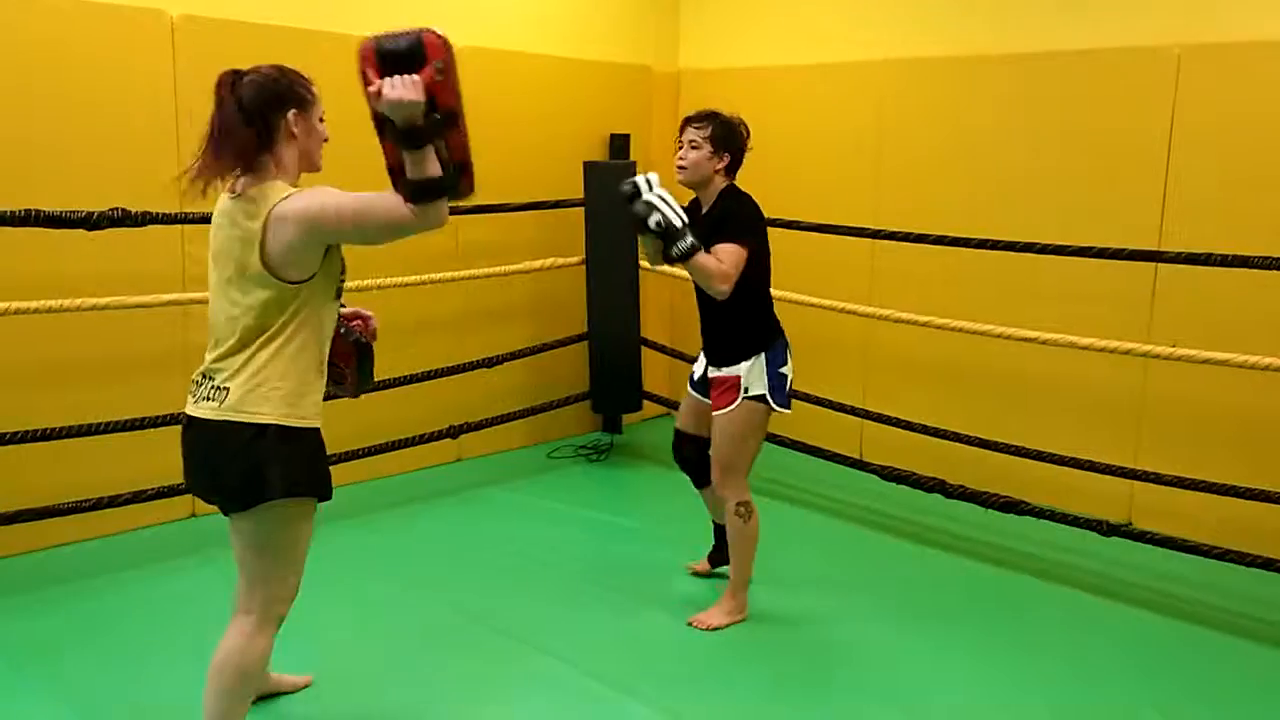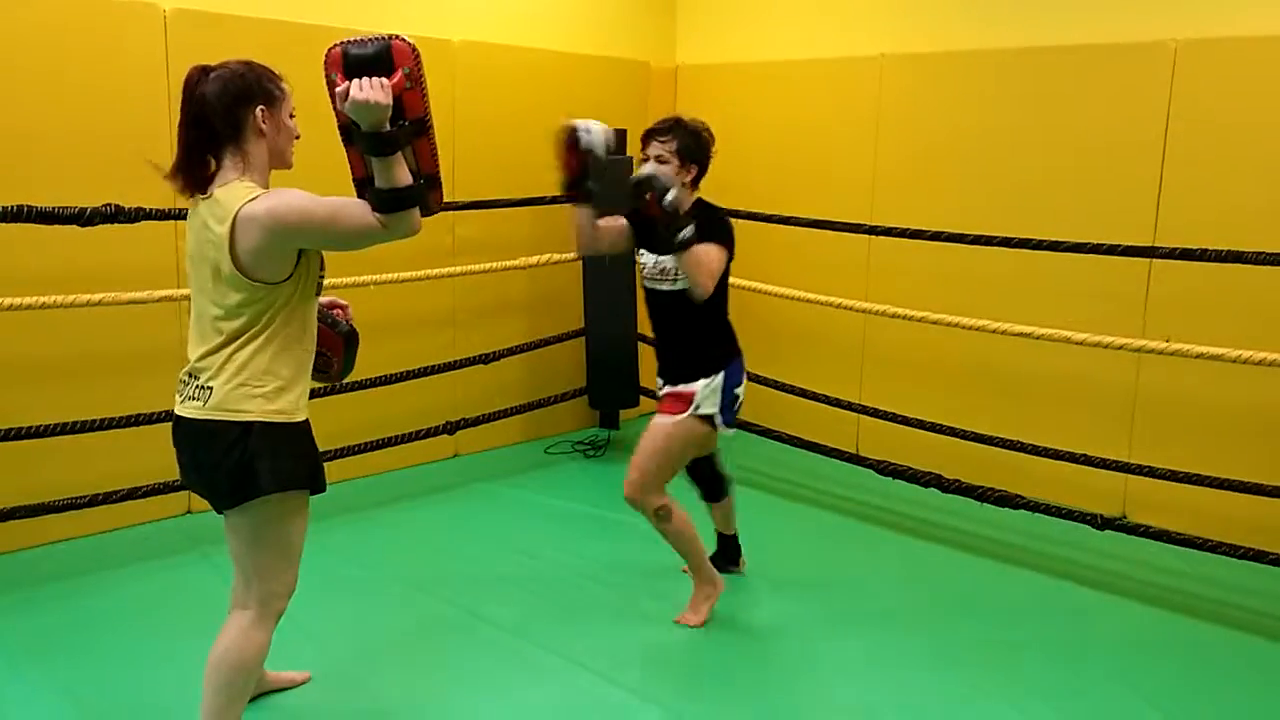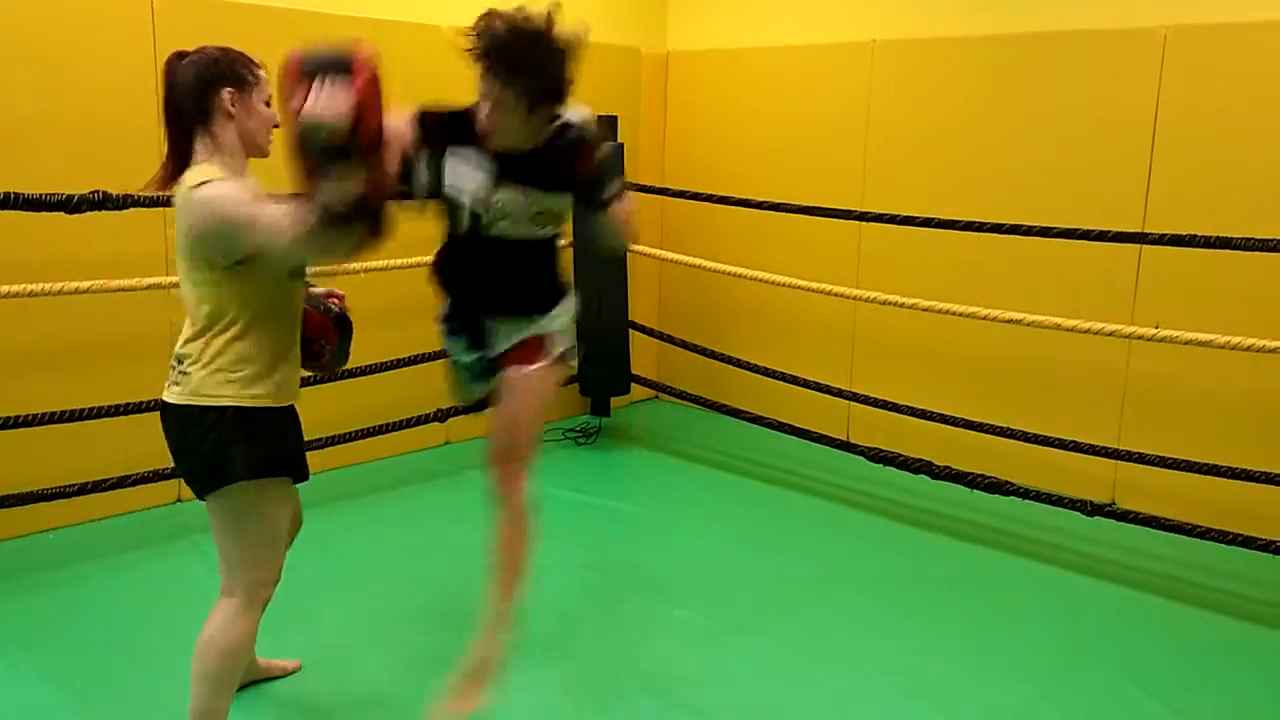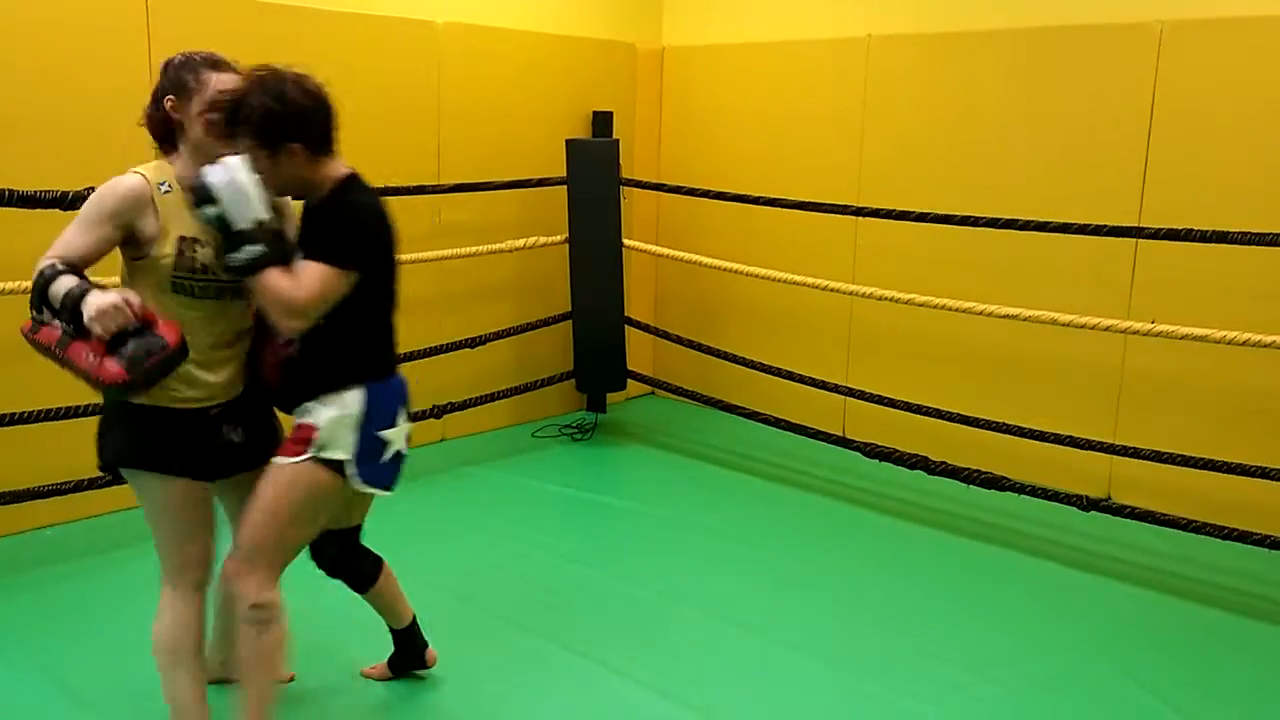
dt=0.5s
person 1, frame 1
left shoulder: (235, 202)
right shoulder: (306, 210)
right elbow: (429, 213)
left wrist: (328, 314)
right wrist: (411, 126)
left hip: (221, 418)
right hip: (263, 430)
left knee: (266, 571)
right knee: (267, 599)
person 1, frame 2
left shoulder: (210, 202)
right shoulder: (274, 212)
right elbow: (400, 221)
left wrist: (306, 304)
right wrist: (376, 131)
left hip: (211, 414)
right hip: (252, 425)
left knee: (262, 569)
right knee: (265, 594)
person 1, frame 3
left shoulder: (230, 184)
right shoulder: (215, 197)
right elbow: (329, 242)
left wrist: (308, 297)
right wrist: (335, 140)
left hip: (254, 403)
right hip: (226, 413)
left knee: (276, 534)
right knee: (248, 581)
left ankle: (242, 659)
person 1, frame 4
right shoulder: (134, 193)
right elbow: (50, 273)
right wrist: (91, 300)
left hip: (235, 401)
right hip: (158, 411)
right knee: (188, 577)
left ankle: (222, 658)
person 2, frame 1
left shoulder: (739, 211)
right shoulder: (696, 210)
left elbow: (719, 281)
right elbow: (656, 256)
left wrist: (672, 228)
right wrist: (647, 217)
left hip: (752, 360)
right hip: (717, 355)
left knee: (725, 480)
right knee: (686, 448)
left ankle: (736, 599)
right ankle: (725, 549)
person 2, frame 2
left shoulder: (710, 222)
right shoulder: (645, 218)
left elbow: (702, 285)
right elbow: (588, 244)
left wrist: (672, 219)
right wrist: (584, 182)
left hip: (708, 375)
right hip: (676, 370)
left knee: (640, 489)
right knee: (701, 467)
left ankle: (707, 580)
right ankle: (730, 551)
person 2, frame 3
left shoulder: (569, 155)
right shoulder: (455, 129)
left elbow: (623, 235)
right elbow: (378, 134)
left wrist: (595, 169)
right wrist: (416, 167)
left hip: (534, 322)
right hip: (466, 311)
left knee: (508, 477)
right knee: (480, 393)
left ankle: (485, 660)
person 2, frame 4
left shoulder: (352, 216)
right shoulder: (326, 201)
left elbow: (293, 312)
left wrist: (242, 231)
left hip: (351, 411)
right hip: (343, 403)
left knee: (247, 572)
right knee: (334, 545)
right ankle: (413, 648)
